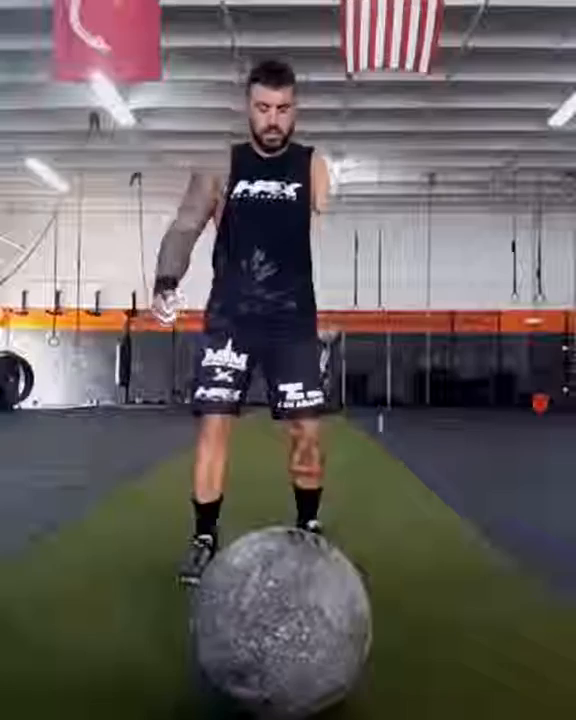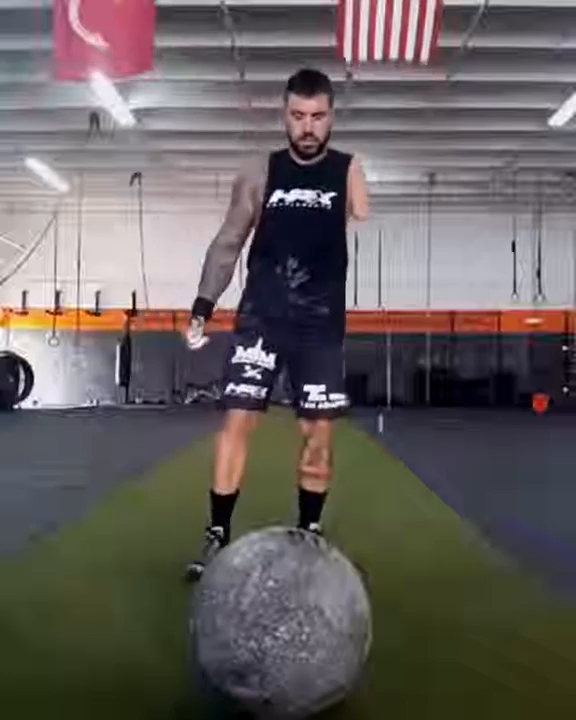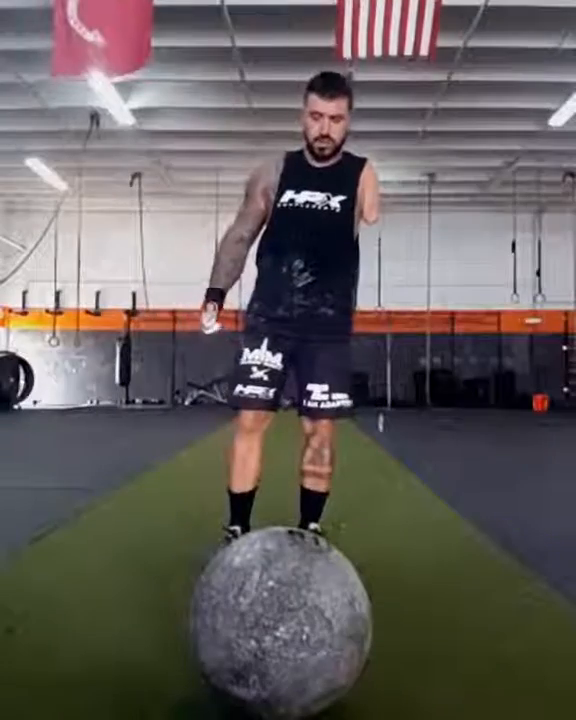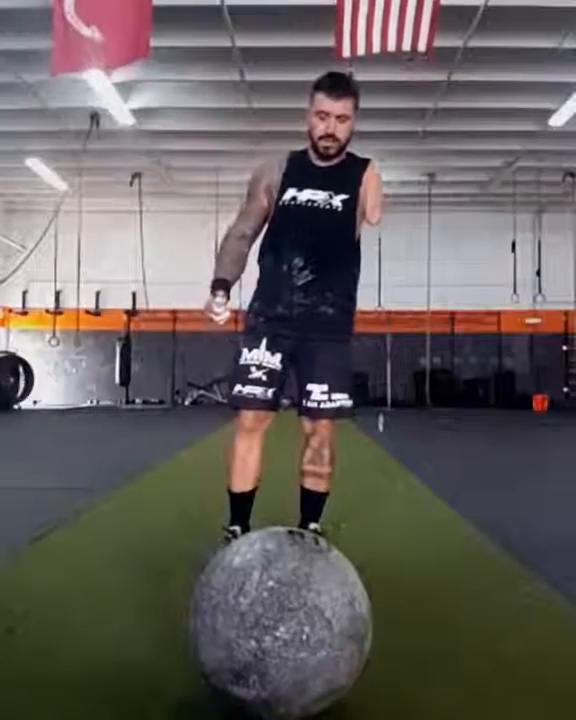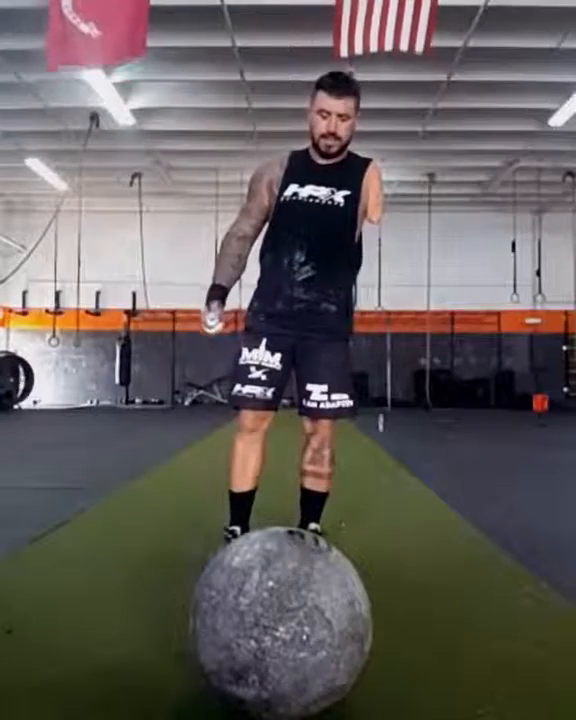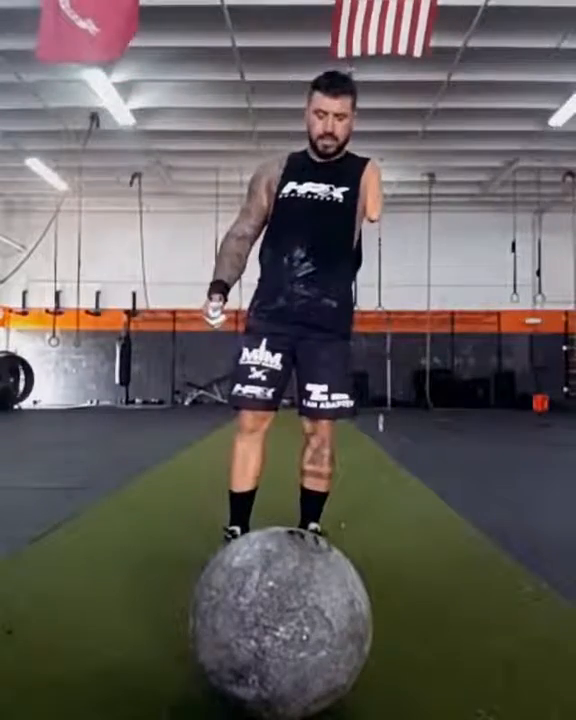
dt=0.3s
person 1, frame 1
left shoulder: (311, 164)
right shoulder: (221, 167)
right elbow: (185, 228)
right wrist: (165, 283)
left hip: (294, 318)
right hip: (230, 316)
left knee: (306, 429)
right knee: (214, 425)
left ankle: (309, 529)
right ankle: (205, 538)
person 1, frame 2
left shoulder: (350, 172)
right shoulder: (260, 173)
right elbow: (228, 241)
right wrist: (203, 305)
left hip: (322, 323)
right hip: (261, 317)
left knee: (318, 431)
right knee: (236, 423)
left ankle: (308, 533)
right ankle: (217, 533)
person 1, frame 3
left shoulder: (362, 175)
right shoulder: (273, 173)
right elbow: (240, 237)
right wrist: (215, 293)
left hip: (328, 325)
right hip: (269, 317)
left knee: (320, 429)
right knee: (250, 421)
left ankle: (309, 533)
right ankle: (237, 532)
person 1, frame 4
left shoulder: (365, 176)
right shoulder: (275, 172)
right elbow: (242, 233)
right wrist: (221, 285)
left hip: (328, 325)
right hip: (268, 318)
left knee: (319, 429)
right knee: (250, 420)
left ankle: (309, 533)
right ankle: (237, 533)
person 1, frame 5
left shoulder: (366, 175)
right shoulder: (277, 171)
right elbow: (242, 233)
right wrist: (218, 292)
left hip: (328, 325)
right hip: (269, 317)
left knee: (320, 429)
right knee: (251, 420)
left ankle: (310, 532)
right ankle: (237, 532)
person 1, frame 6
left shoulder: (364, 173)
right shoulder: (275, 171)
right elbow: (242, 233)
right wrist: (219, 287)
left hip: (328, 324)
right hip: (269, 317)
left knee: (320, 429)
right knee: (251, 421)
left ankle: (309, 533)
right ankle: (237, 532)
